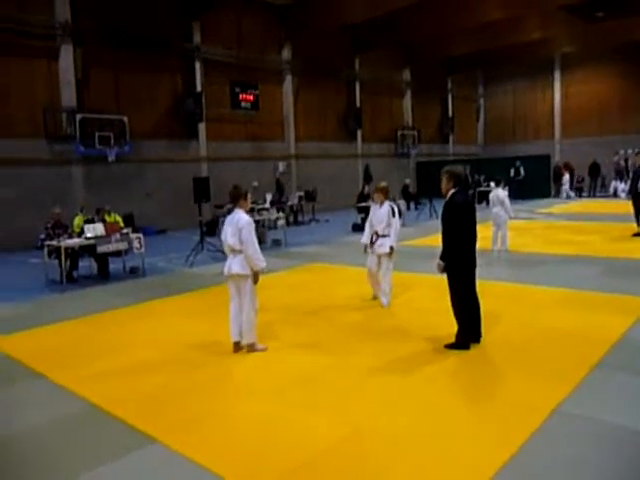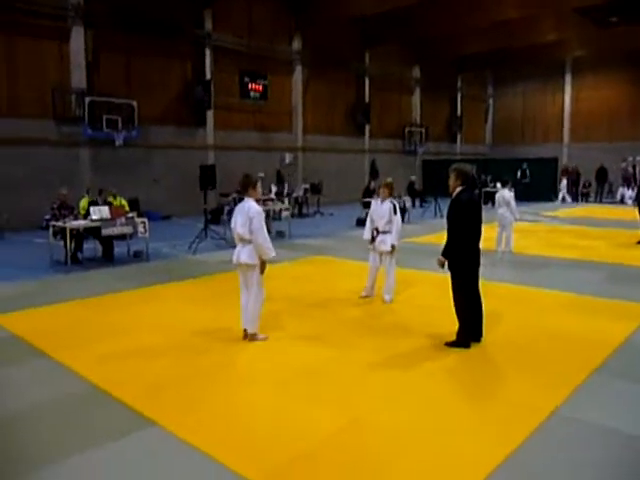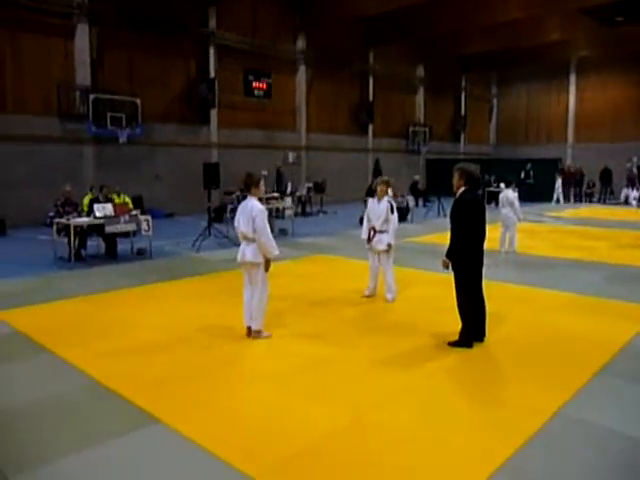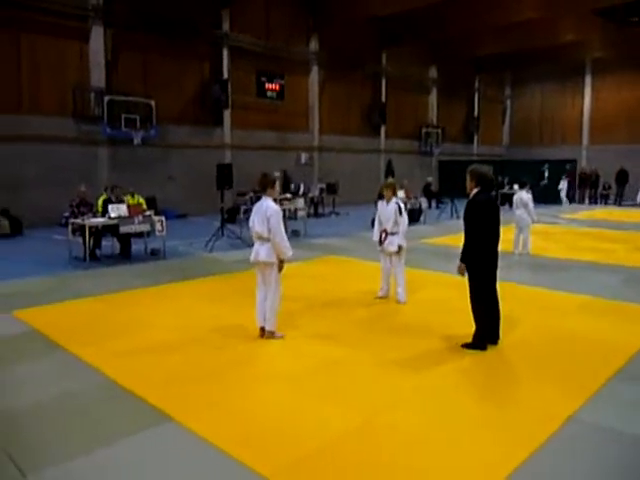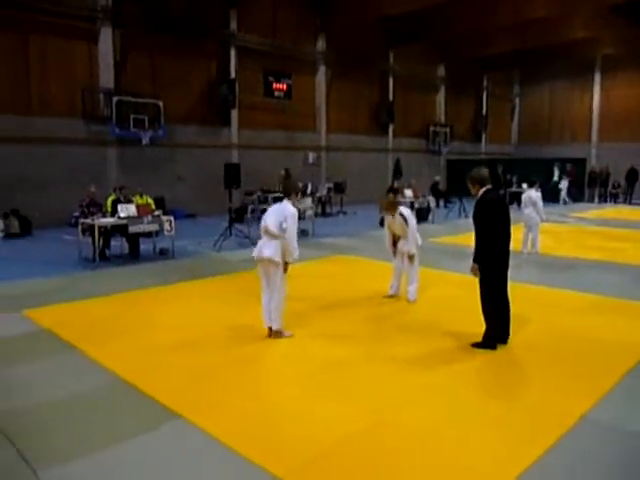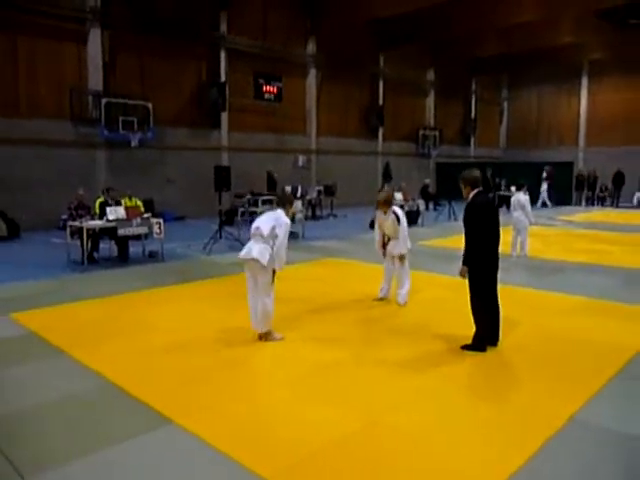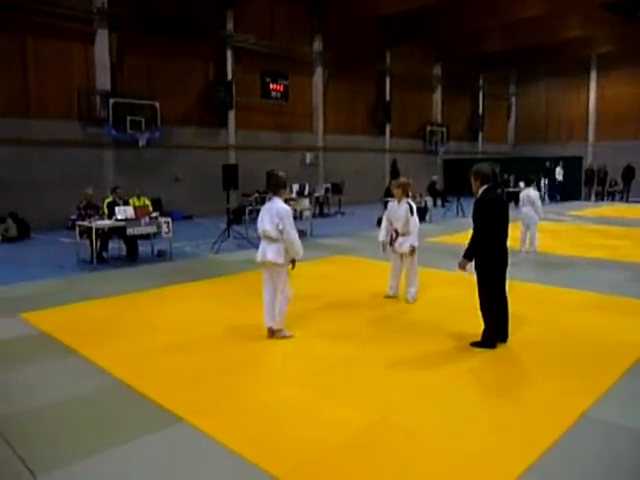
dt=0.3s
person 1, frame 1
left shoulder: (453, 203)
right shoulder: (466, 198)
left elbow: (451, 235)
left wrist: (443, 258)
left hip: (457, 258)
right hip: (468, 254)
left knee: (459, 298)
right knee: (469, 295)
left ankle: (464, 339)
right ankle: (474, 334)
person 1, frame 2
left shoulder: (460, 200)
right shoulder: (473, 197)
left elbow: (455, 232)
left wrist: (445, 255)
left hip: (461, 256)
right hip: (472, 253)
left knee: (462, 297)
right knee: (472, 294)
left ankle: (464, 338)
right ankle: (476, 333)
person 1, frame 3
left shoulder: (462, 201)
right shoulder: (477, 198)
left elbow: (458, 233)
left wrist: (449, 256)
left hip: (464, 256)
right hip: (476, 253)
left knee: (465, 296)
right knee: (475, 293)
left ankle: (467, 337)
right ankle: (478, 333)
person 1, frame 4
left shoulder: (475, 202)
right shoulder: (491, 199)
left elbow: (471, 235)
left wrist: (464, 260)
left hip: (478, 258)
right hip: (490, 255)
left knee: (479, 299)
right knee: (490, 295)
left ankle: (480, 340)
right ankle: (492, 335)
person 1, frame 5
left shoulder: (483, 202)
right shoulder: (498, 197)
left elbow: (482, 235)
left wrist: (476, 261)
left hip: (489, 258)
right hip: (502, 254)
left knee: (489, 298)
right knee: (500, 294)
left ankle: (491, 339)
right ankle: (502, 335)
person 1, frame 6
left shoulder: (474, 205)
right shoulder: (489, 201)
left elbow: (472, 238)
left wrist: (466, 263)
left hip: (479, 260)
right hip: (491, 257)
left knee: (479, 300)
right knee: (490, 297)
left ankle: (481, 341)
right ankle: (492, 337)
person 1, frame 7
left shoulder: (483, 201)
right shoulder: (499, 197)
left elbow: (479, 233)
left wrist: (467, 257)
left hip: (487, 257)
right hip: (500, 254)
left knee: (488, 297)
right knee: (499, 294)
left ankle: (490, 338)
right ankle: (501, 334)
person 2, frame 1
left shoulder: (229, 219)
right shoulder: (245, 220)
left elbow: (225, 243)
right elbow: (250, 247)
right wrist: (257, 268)
left hip: (232, 264)
right hip: (244, 265)
left knee: (236, 303)
right knee: (249, 305)
left ankle: (237, 342)
right ankle: (250, 343)
person 2, frame 2
left shoulder: (239, 208)
right shoulder: (256, 210)
right elbow: (260, 237)
right wrist: (265, 257)
left hip: (240, 253)
right hip: (252, 254)
left knee: (246, 292)
right knee: (255, 294)
left ankle: (247, 329)
right ankle: (252, 332)
person 2, frame 3
left shoulder: (242, 206)
right shoulder: (258, 208)
right elbow: (263, 235)
right wrist: (269, 255)
left hip: (245, 251)
right hip: (257, 253)
left knee: (249, 290)
right knee: (260, 291)
left ankle: (249, 327)
right ankle: (256, 329)
person 2, frame 4
left shoulder: (257, 207)
right shoulder: (273, 209)
right elbow: (278, 236)
right wrist: (283, 257)
left hip: (258, 251)
right hip: (270, 253)
left knee: (262, 290)
right knee: (273, 292)
left ankle: (262, 327)
right ankle: (269, 330)
person 2, frame 5
left shoulder: (274, 208)
right shoulder: (291, 211)
right elbow: (289, 238)
right wrist: (288, 260)
left hip: (262, 249)
right hip: (274, 251)
left knee: (268, 290)
right knee: (278, 291)
left ankle: (271, 327)
right ankle: (277, 329)
person 2, frame 6
left shoulder: (267, 215)
right shoulder: (284, 221)
right elbow: (280, 246)
right wrist: (275, 268)
left hip: (250, 252)
right hip: (262, 255)
left knee: (254, 294)
right knee: (265, 295)
left ankle: (260, 330)
right ankle: (266, 331)
person 2, frame 7
left shoulder: (265, 208)
right shoulder: (284, 209)
right elbow: (290, 235)
right wrist: (295, 255)
left hip: (265, 251)
right hip: (278, 252)
left knee: (268, 290)
right knee: (283, 292)
left ankle: (270, 327)
right ankle: (278, 329)
person 3, frame 1
left shoulder: (391, 208)
right shoulder: (374, 207)
left elbow: (395, 227)
right elbow: (369, 224)
left wrist: (392, 245)
right wrist: (366, 241)
left hip: (385, 242)
right hip: (374, 241)
left knee: (386, 271)
right knee: (371, 268)
left ankle: (385, 299)
right ankle: (378, 292)
person 3, frame 2
left shoulder: (393, 205)
right shoulder: (375, 202)
left elbow: (397, 224)
right elbow: (370, 220)
left wrist: (393, 242)
right wrist: (369, 237)
left hip: (387, 239)
right hip: (376, 238)
left knee: (389, 268)
right knee: (373, 266)
left ankle: (388, 295)
right ankle: (368, 291)
person 3, frame 3
left shoulder: (389, 203)
right shoulder: (371, 201)
left elbow: (393, 223)
right elbow: (367, 219)
left wrist: (390, 241)
right wrist: (366, 236)
left hip: (384, 238)
right hip: (373, 237)
left knee: (387, 266)
right knee: (373, 265)
left ankle: (390, 294)
right ankle: (371, 290)
person 3, frame 4
left shoulder: (398, 205)
right shoulder: (381, 204)
left elbow: (403, 225)
right elbow: (378, 221)
left wrist: (400, 243)
right wrist: (378, 238)
left hip: (395, 239)
right hip: (385, 239)
left knee: (398, 268)
right knee: (385, 267)
left ankle: (401, 296)
right ankle: (384, 292)
person 3, frame 5
left shoulder: (404, 214)
right shoulder: (388, 215)
left elbow: (411, 233)
right elbow: (389, 231)
left wrist: (411, 251)
right wrist: (391, 247)
left hip: (410, 242)
right hip: (398, 242)
left knee: (411, 268)
right knee: (397, 266)
left ankle: (411, 294)
right ankle: (394, 291)
person 3, frame 6
left shoulder: (397, 214)
right shoulder: (379, 213)
left elbow: (403, 233)
right elbow: (378, 231)
left wrist: (402, 251)
right wrist: (380, 247)
left hip: (399, 243)
right hip: (388, 244)
left knee: (402, 271)
right knee: (387, 269)
left ankle: (402, 297)
right ankle: (384, 293)
person 3, frame 7
left shoulder: (409, 206)
right shoulder: (391, 205)
left elbow: (414, 226)
right elbow: (386, 222)
left wrist: (413, 244)
right wrist: (383, 238)
left hip: (407, 240)
right hip: (395, 240)
left knee: (410, 268)
right knee: (395, 267)
left ankle: (411, 295)
right ankle: (393, 291)
